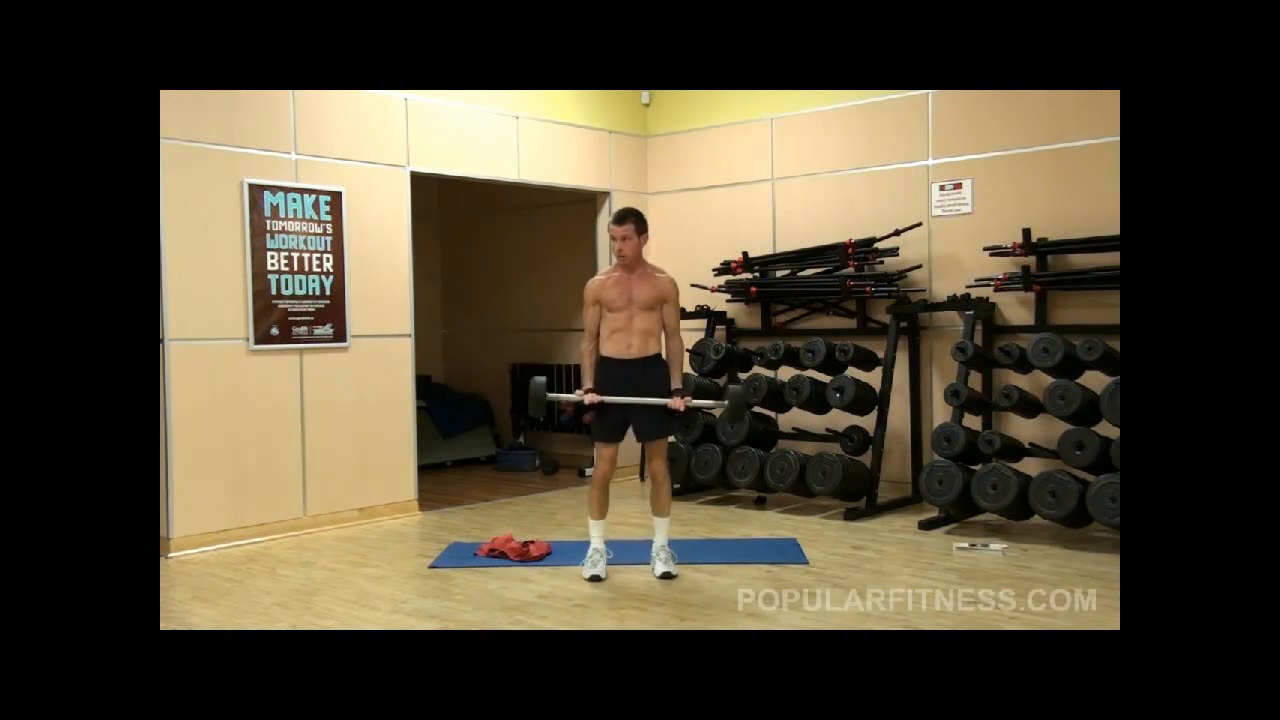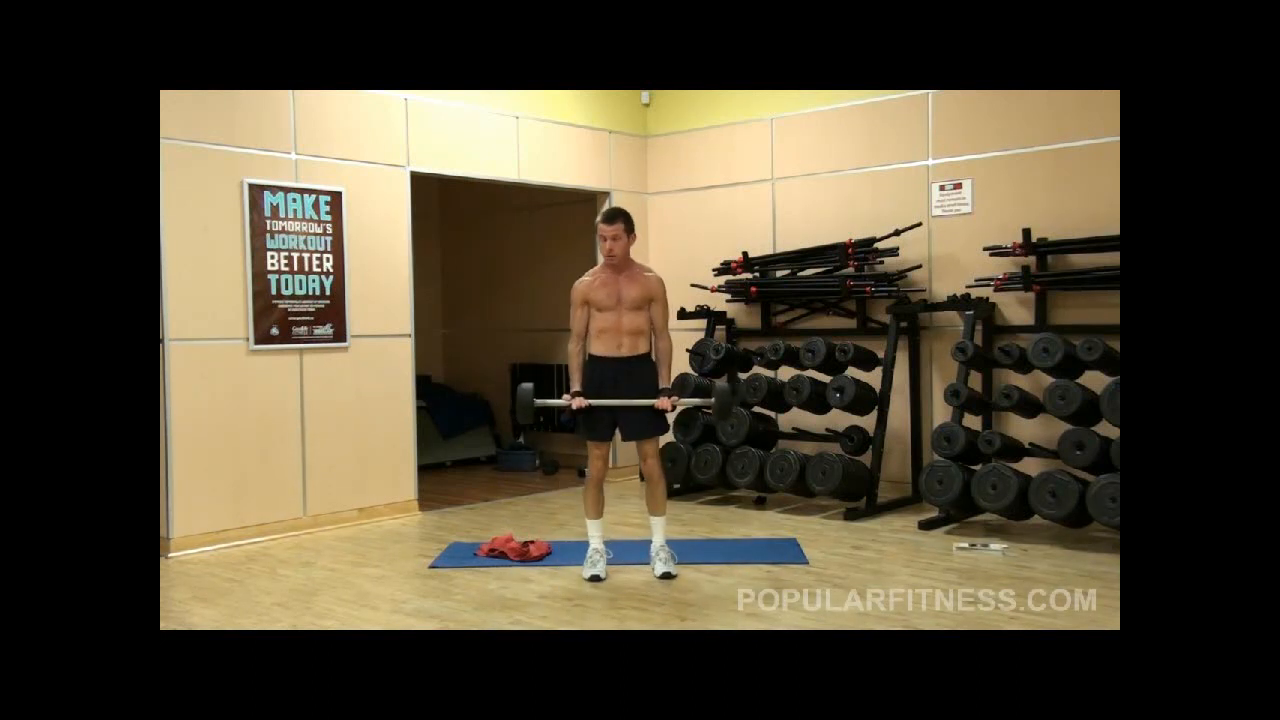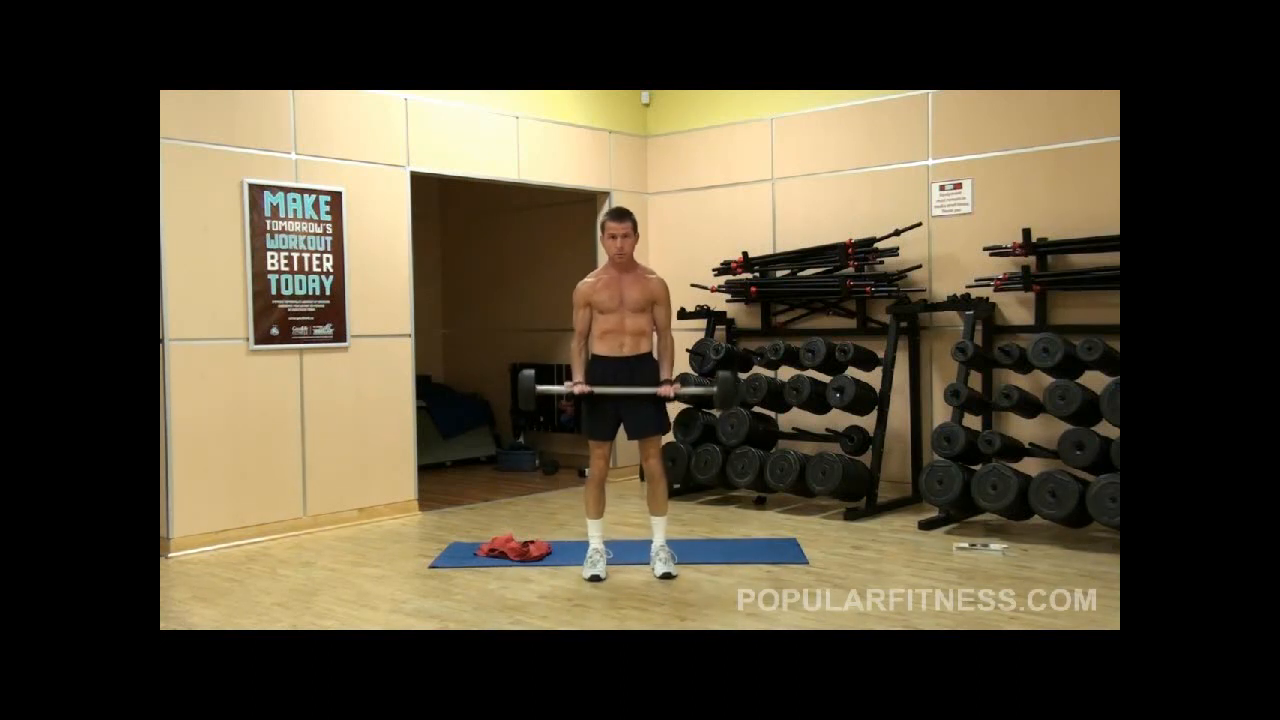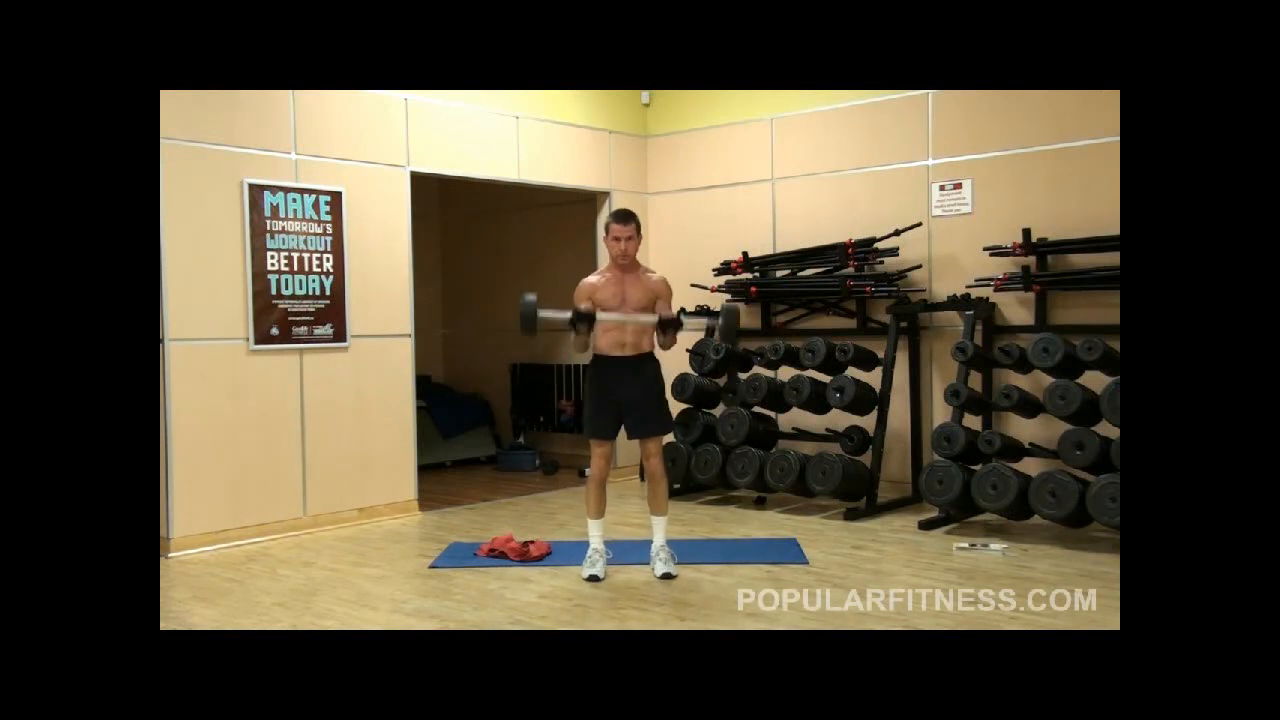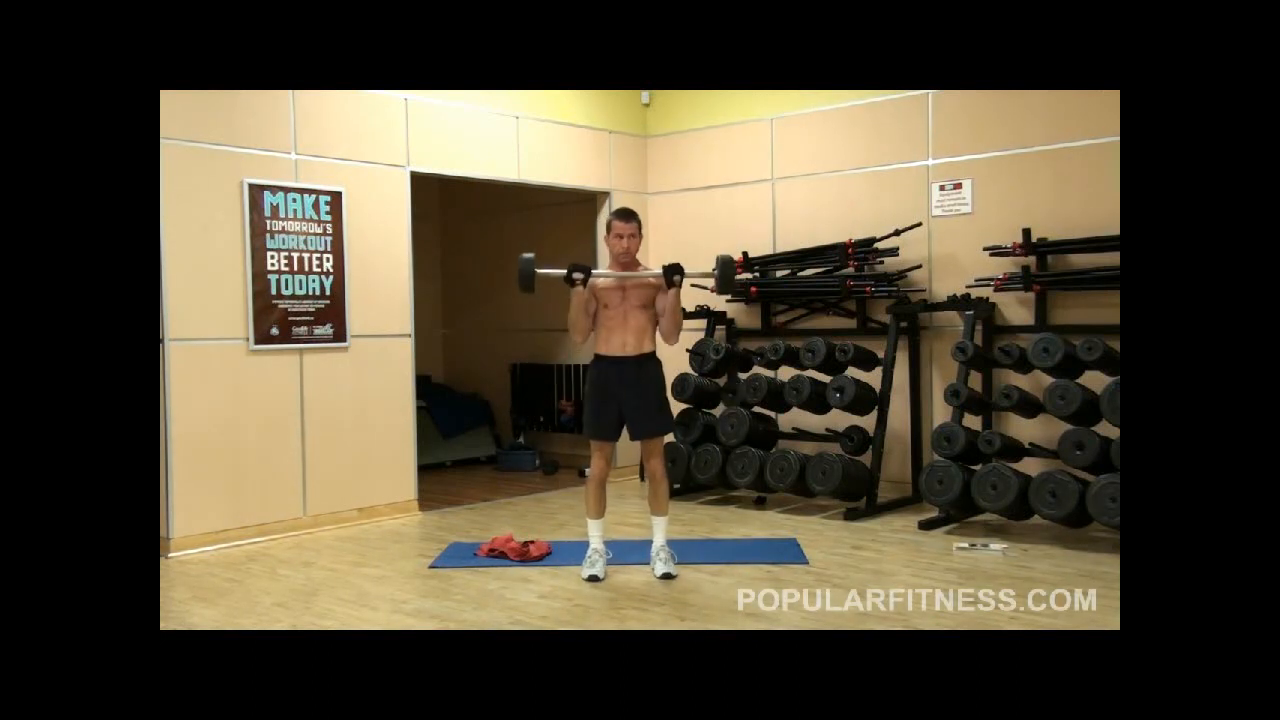
dt=0.4s
person 1, frame 1
left shoulder: (663, 283)
right shoulder: (597, 286)
left elbow: (673, 338)
right elbow: (589, 340)
left wrist: (677, 387)
right wrist: (588, 385)
left hip: (651, 372)
right hip: (610, 374)
left knee: (657, 465)
right knee: (603, 466)
left ankle: (660, 546)
right ankle: (597, 547)
person 1, frame 2
left shoulder: (651, 282)
right shoulder: (584, 285)
left elbow: (662, 336)
right elbow: (577, 340)
left wrist: (665, 387)
right wrist: (575, 388)
left hip: (640, 371)
right hip: (599, 372)
left knee: (651, 462)
right knee: (596, 464)
left ankle: (659, 545)
right ankle: (596, 547)
person 1, frame 3
left shoulder: (654, 284)
right shoulder: (587, 288)
left elbow: (664, 334)
right elbow: (579, 339)
left wrist: (667, 375)
right wrist: (578, 375)
left hip: (643, 372)
right hip: (601, 373)
left knee: (653, 461)
right knee: (598, 463)
left ankle: (659, 545)
right ankle: (596, 547)
person 1, frame 4
left shoulder: (656, 283)
right shoulder: (590, 284)
left elbow: (666, 343)
right elbow: (580, 346)
left wrist: (668, 329)
right wrist: (580, 328)
left hip: (644, 371)
right hip: (603, 372)
left knee: (654, 460)
right knee: (599, 462)
left ankle: (659, 544)
right ankle: (596, 546)
person 1, frame 5
left shoulder: (656, 281)
right shoulder: (593, 282)
left elbow: (671, 335)
right elbow: (578, 335)
left wrist: (674, 290)
right wrist: (577, 289)
left hip: (645, 371)
right hip: (605, 372)
left knee: (654, 461)
right knee: (599, 462)
left ankle: (659, 545)
right ankle: (595, 547)
